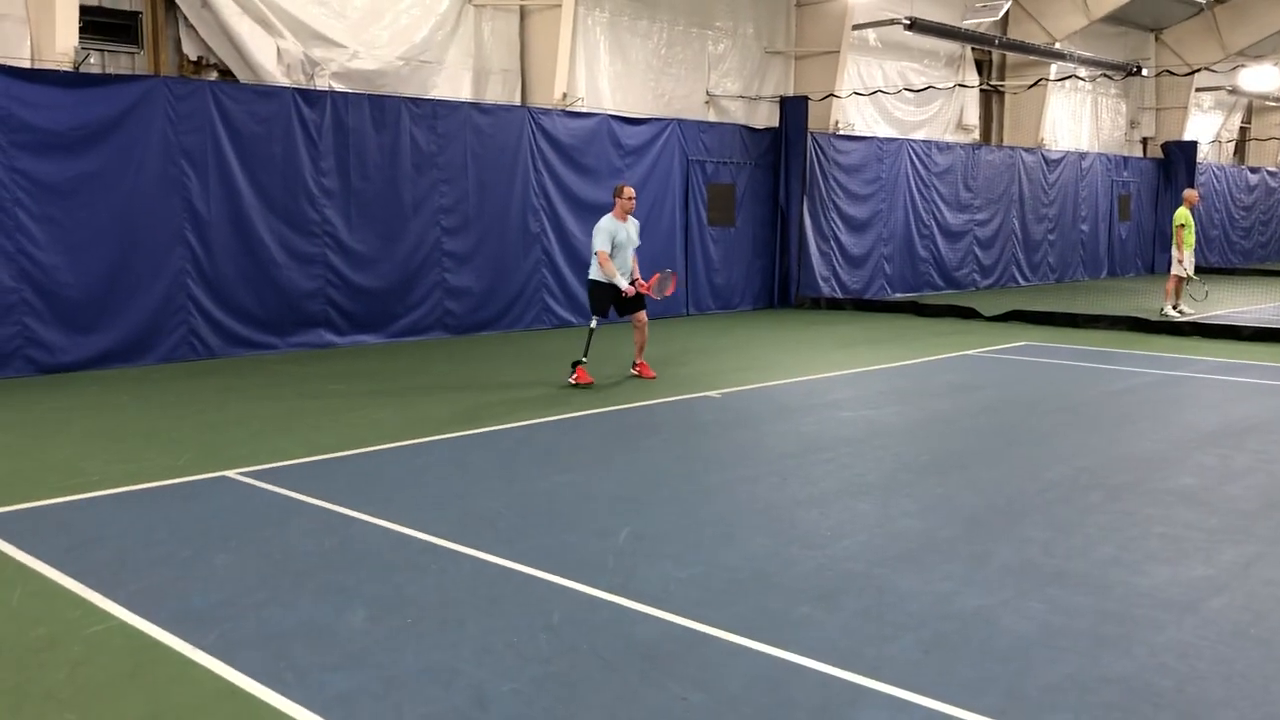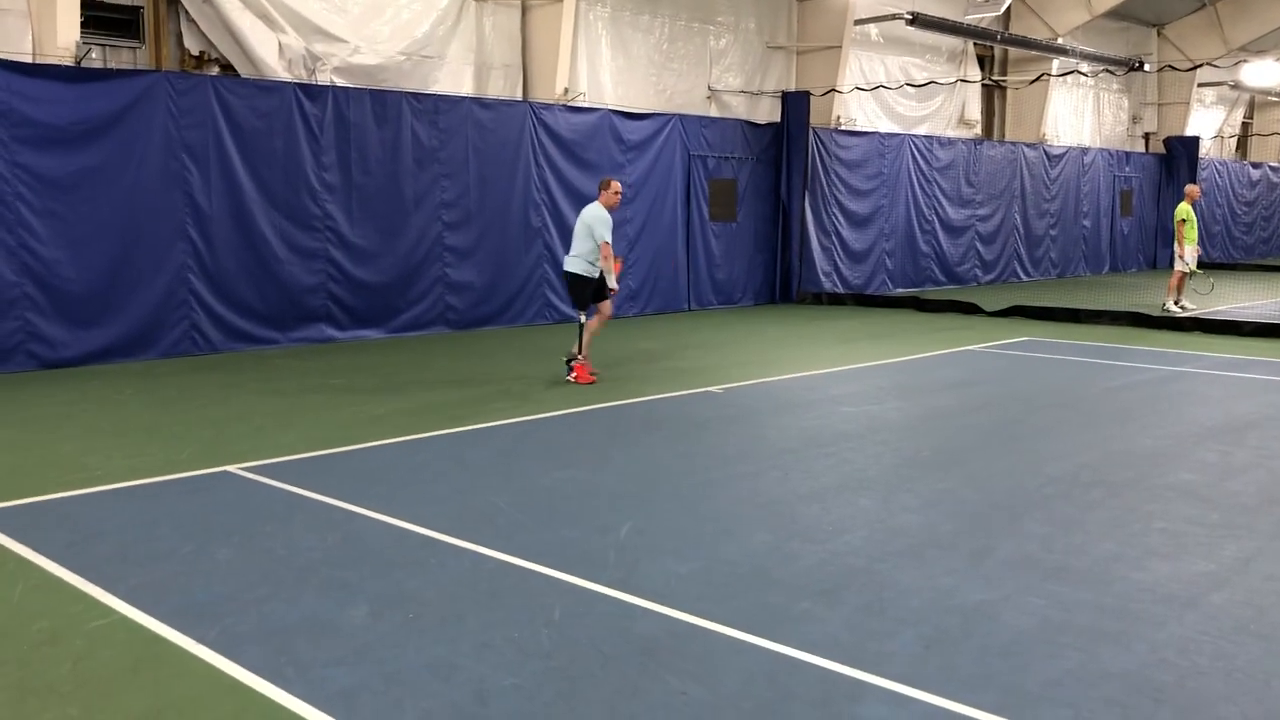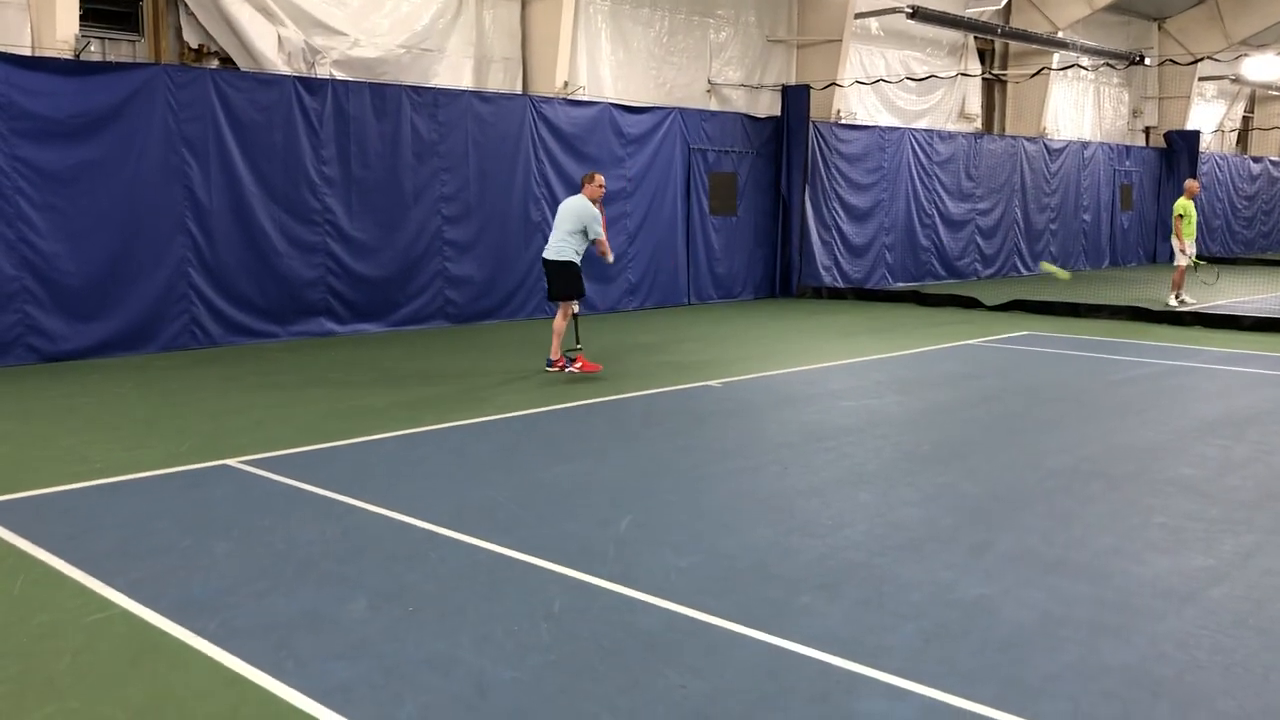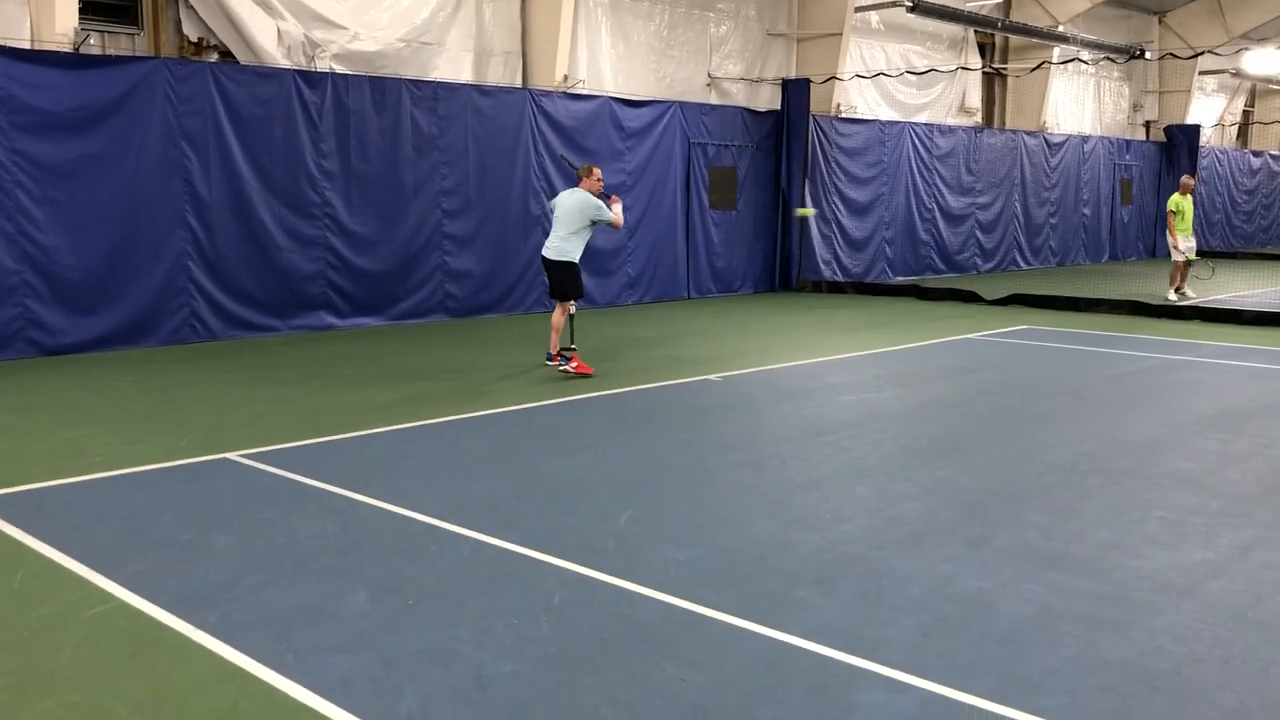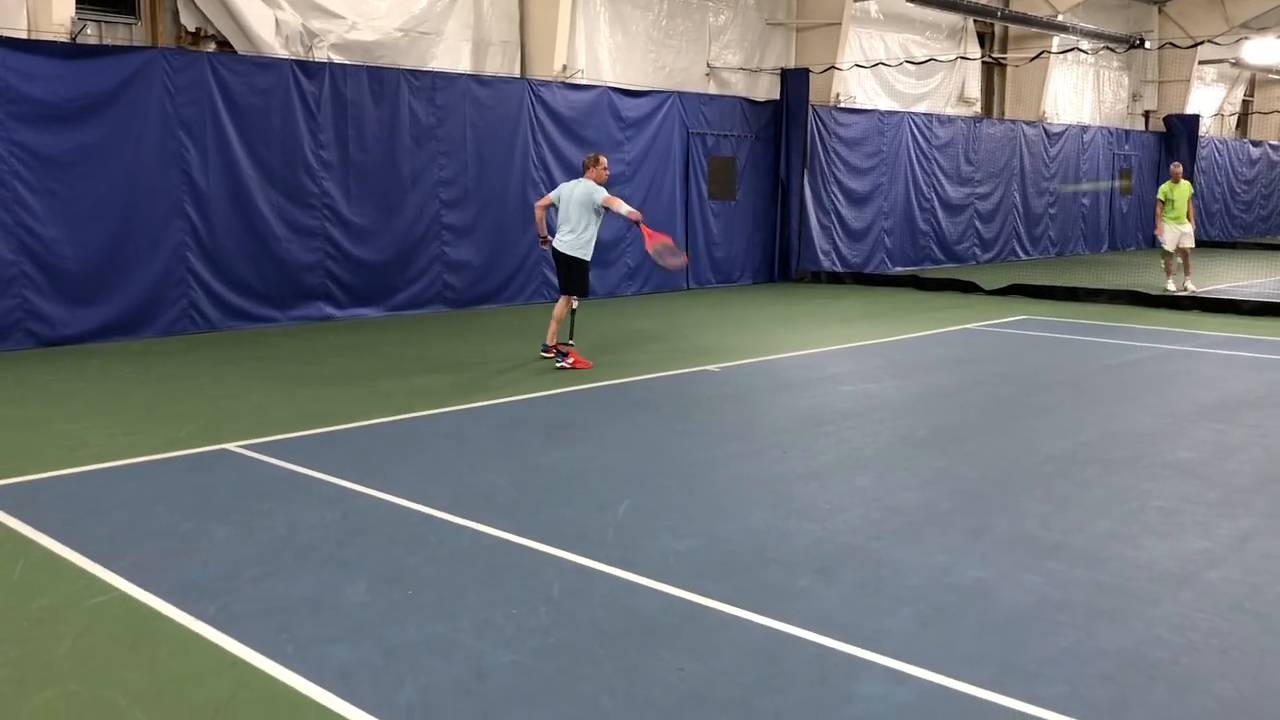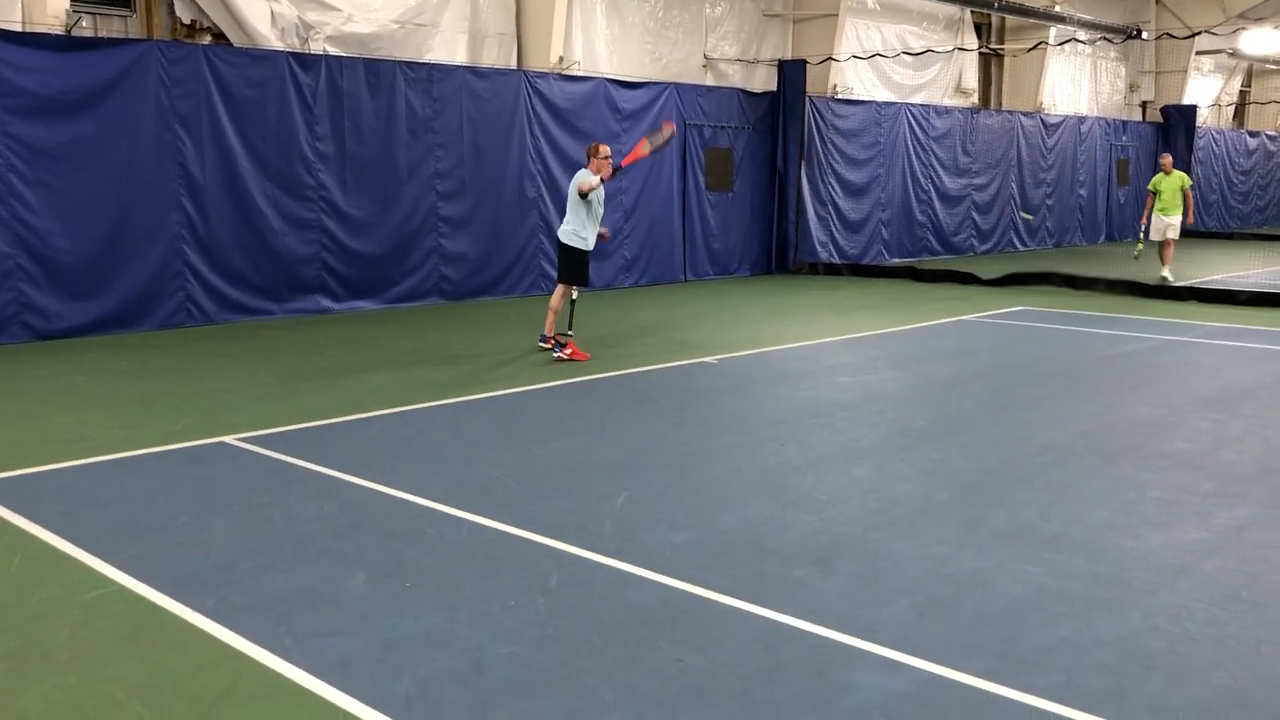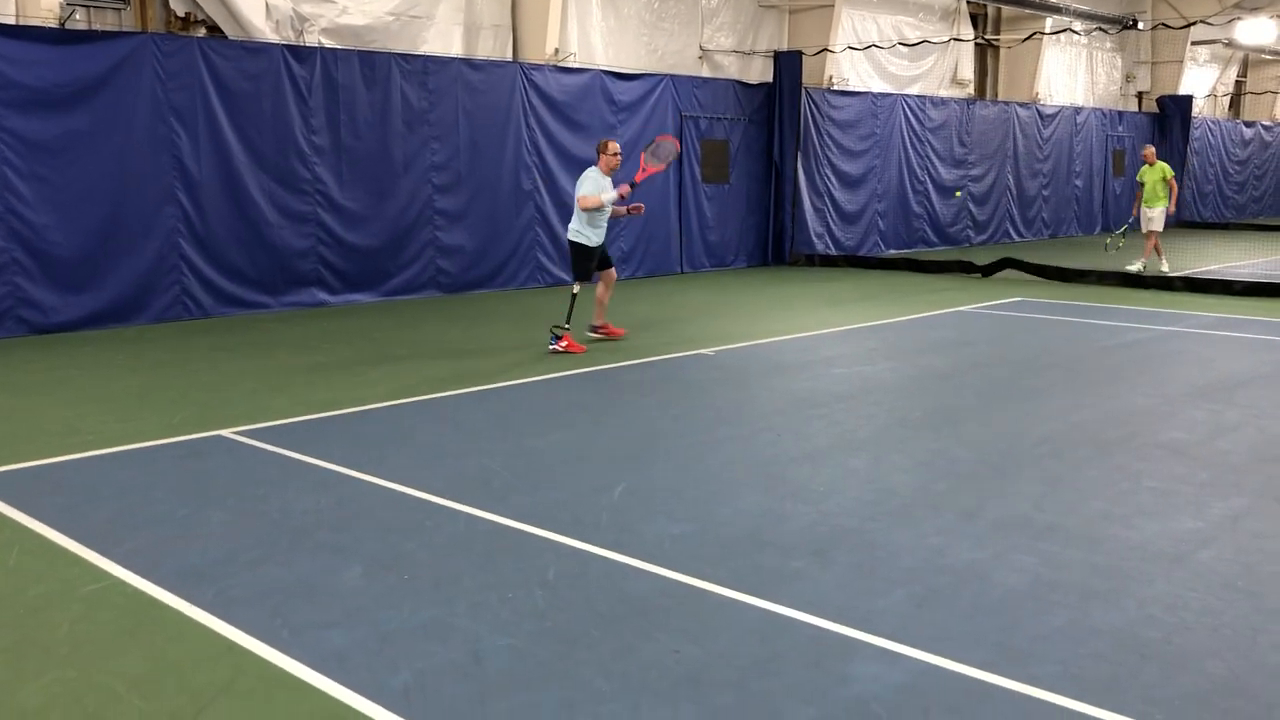
dt=0.3s
person 1, frame 1
left shoulder: (634, 224)
right shoulder: (605, 226)
right elbow: (603, 260)
left wrist: (636, 277)
right wrist: (623, 284)
left hip: (626, 282)
right hip: (601, 281)
left knee: (641, 321)
right knee: (595, 323)
left ankle: (639, 363)
right ankle: (578, 369)
person 1, frame 2
left shoulder: (594, 211)
right shoulder: (602, 216)
right elbow: (607, 253)
left wrist: (606, 273)
right wrist: (612, 281)
left hip: (587, 271)
right hip: (580, 272)
left knee: (605, 311)
right knee: (584, 318)
left ankle: (577, 354)
right ankle: (576, 367)
person 1, frame 3
left shoulder: (570, 202)
right shoulder: (590, 211)
right elbow: (601, 246)
right wrist: (609, 256)
left hip: (551, 258)
right hip: (564, 261)
left knee: (565, 309)
right knee: (569, 308)
left ankle: (554, 359)
right ankle: (573, 360)
person 1, frame 4
left shoulder: (564, 196)
right shoulder: (592, 204)
left elbow: (554, 206)
right elbow: (617, 222)
right wrist: (616, 206)
left hip: (549, 255)
right hip: (564, 259)
left knee: (561, 304)
right knee: (568, 305)
left ankle: (554, 352)
right ankle: (567, 360)
person 1, frame 5
left shoulder: (566, 187)
right shoulder: (593, 191)
left elbow: (539, 205)
right elbow: (611, 202)
left wrist: (543, 235)
right wrist: (629, 211)
left hip: (560, 248)
right hip: (575, 254)
left knee: (565, 298)
right knee: (571, 299)
left ankle: (550, 345)
right ankle: (564, 355)
person 1, frame 6
left shoulder: (592, 179)
right shoulder: (584, 178)
right elbow: (584, 190)
left wrist: (596, 229)
right wrist: (601, 179)
left hip: (573, 241)
right hip: (575, 243)
left knee: (563, 289)
right knee: (572, 291)
left ankle: (548, 336)
right ankle: (562, 345)
person 1, frame 7
left shoulder: (605, 180)
right shoulder: (592, 178)
right elbow: (584, 204)
left wrist: (627, 209)
right wrist: (616, 194)
left hip: (595, 240)
right hip: (582, 240)
left knee: (610, 277)
right knee: (580, 285)
left ankle: (599, 325)
right ankle: (559, 338)
